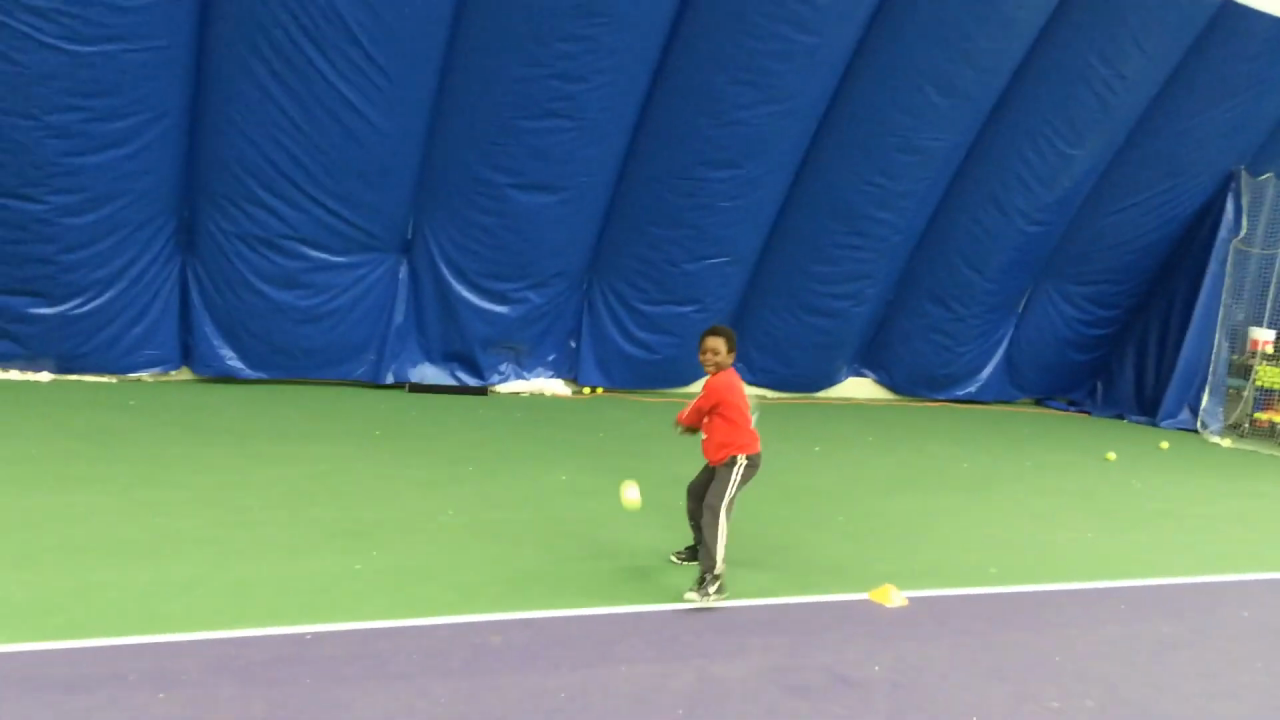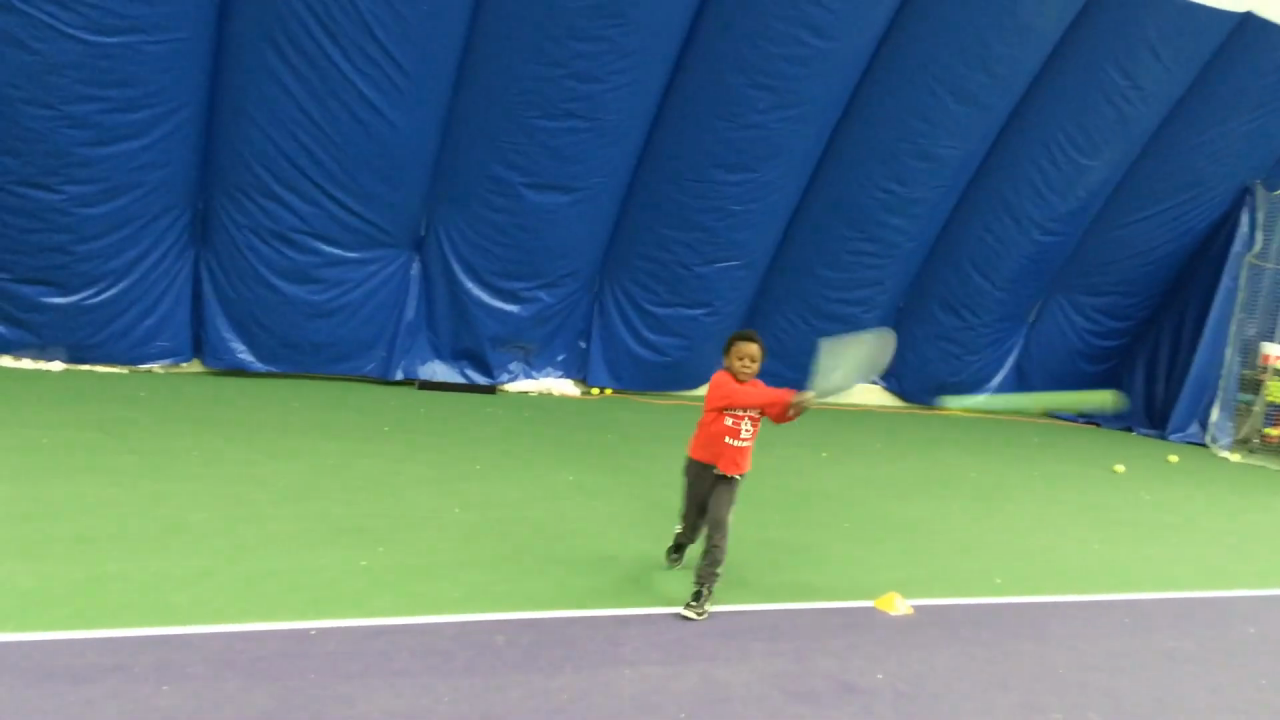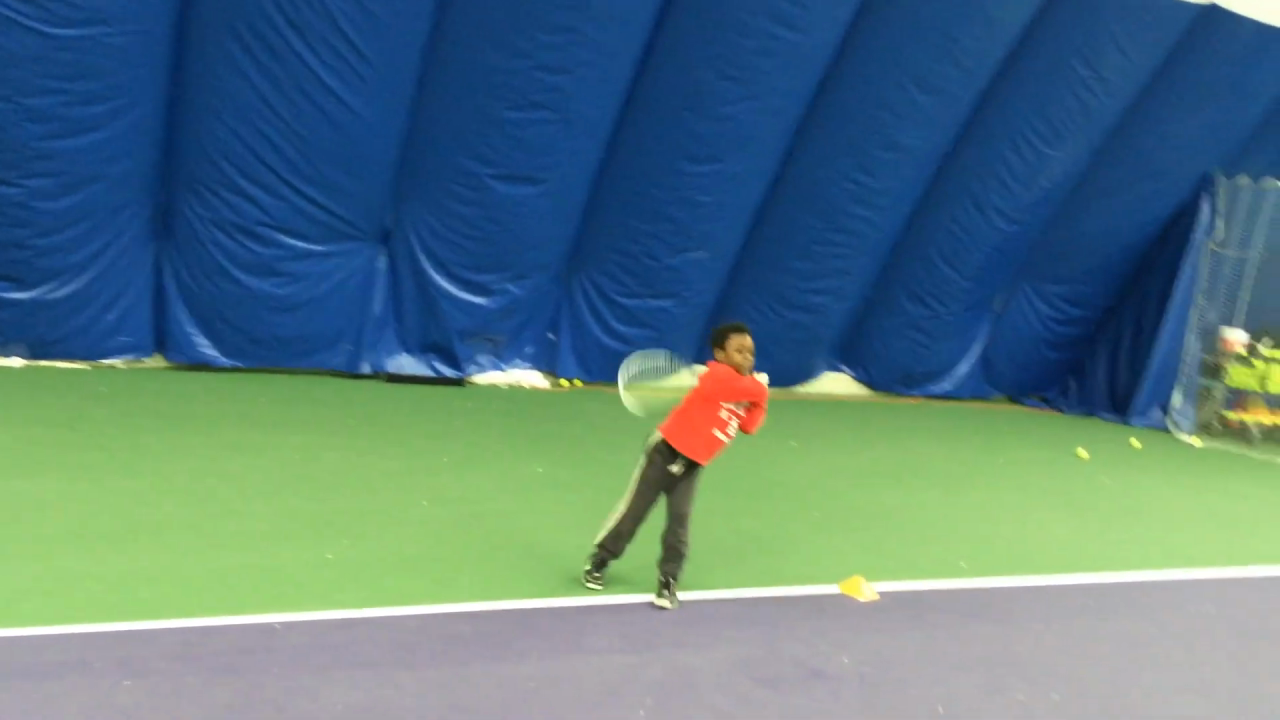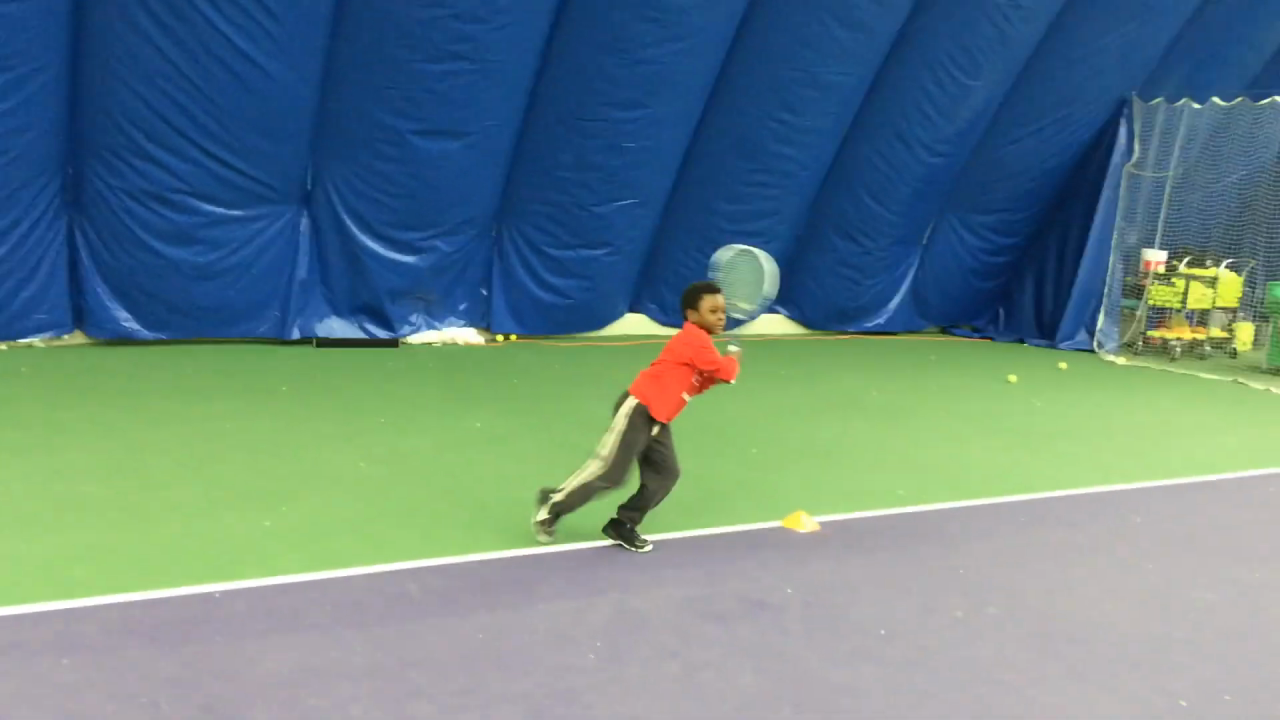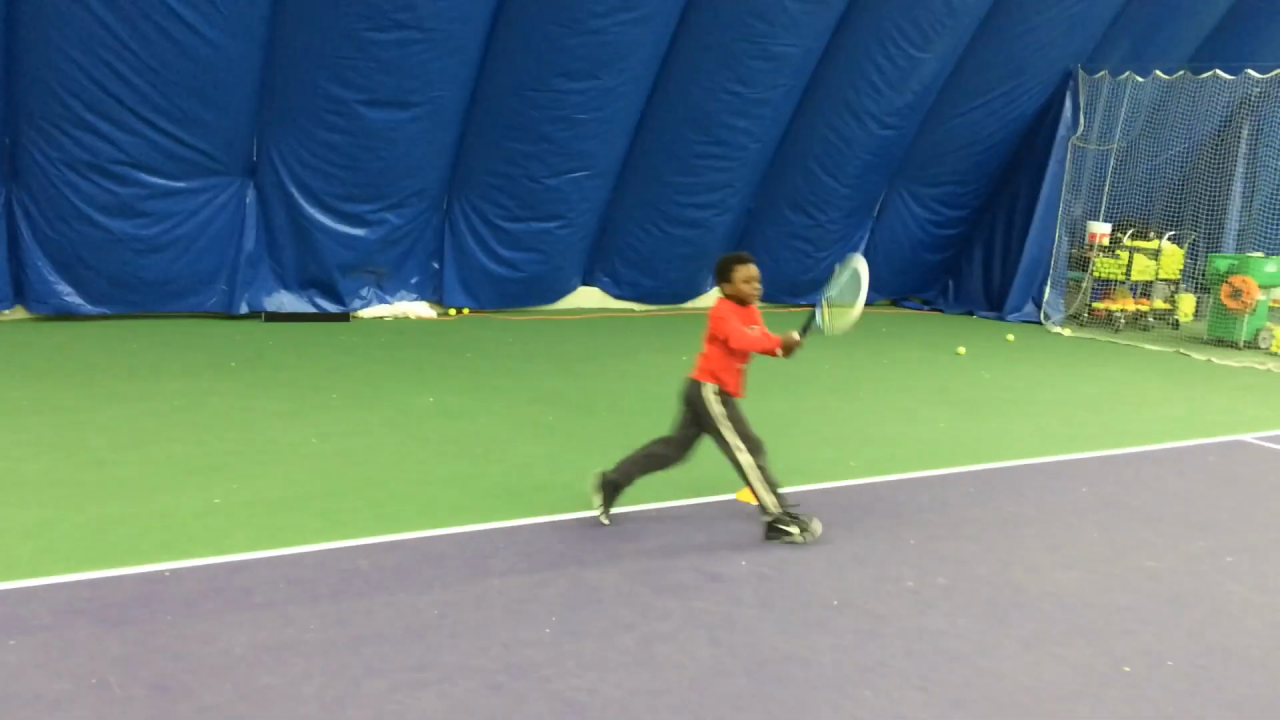
dt=0.3s
person 1, frame 1
left shoulder: (720, 384)
right shoulder: (721, 381)
left elbow: (692, 415)
left wrist: (684, 421)
right wrist: (694, 423)
left hip: (739, 459)
right hip: (719, 457)
left knee: (714, 508)
right knee: (696, 494)
left ankle: (712, 579)
right ankle: (701, 547)
person 1, frame 2
left shoulder: (762, 392)
right shoulder: (720, 382)
left elbow: (778, 414)
right elbow: (746, 396)
left wrist: (795, 406)
right wrist: (788, 397)
left hip: (733, 472)
right hip: (701, 465)
left knee: (717, 525)
right knee: (692, 519)
left ankle: (704, 590)
right ankle: (680, 544)
person 1, frame 3
left shoulder: (741, 390)
right shoulder: (719, 376)
left elbow: (750, 425)
right elbow: (759, 391)
left wrist: (758, 396)
right wrist: (757, 382)
left hip: (691, 464)
right hip: (666, 451)
left knee: (679, 520)
right knee: (633, 510)
left ankle: (667, 582)
right ankle: (599, 560)
person 1, frame 4
left shoulder: (700, 344)
right shoulder: (695, 340)
left elbow: (693, 386)
right elbow: (728, 370)
left wrist: (714, 377)
right wrist: (732, 358)
left hip: (656, 419)
right hip: (637, 410)
left knee: (666, 474)
right knee: (610, 473)
left ankle: (623, 525)
right ankle: (552, 504)
person 1, frame 5
left shoulder: (751, 312)
right shoulder: (722, 313)
left elbow: (764, 340)
right elbow: (740, 341)
left wrist: (784, 344)
right wrist: (780, 342)
left hip: (717, 393)
right hip: (710, 391)
left knee: (675, 445)
right knee: (750, 450)
left ankle: (610, 482)
right ankle: (778, 518)
